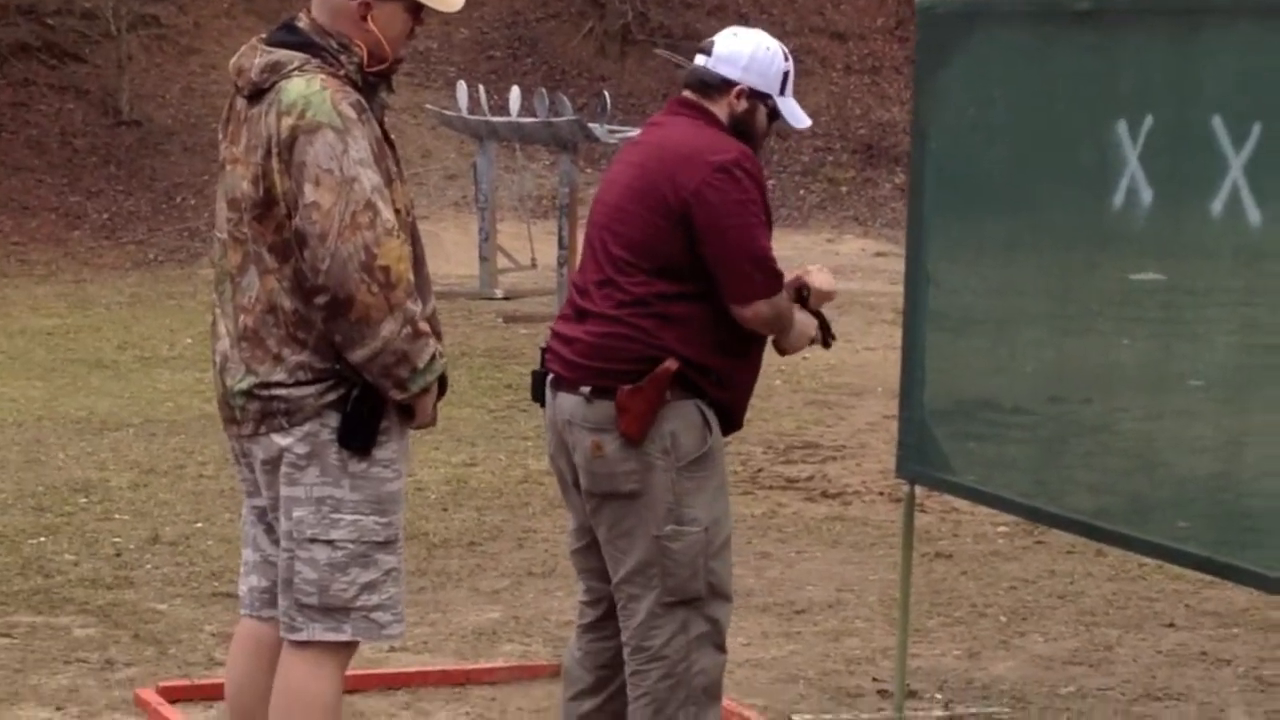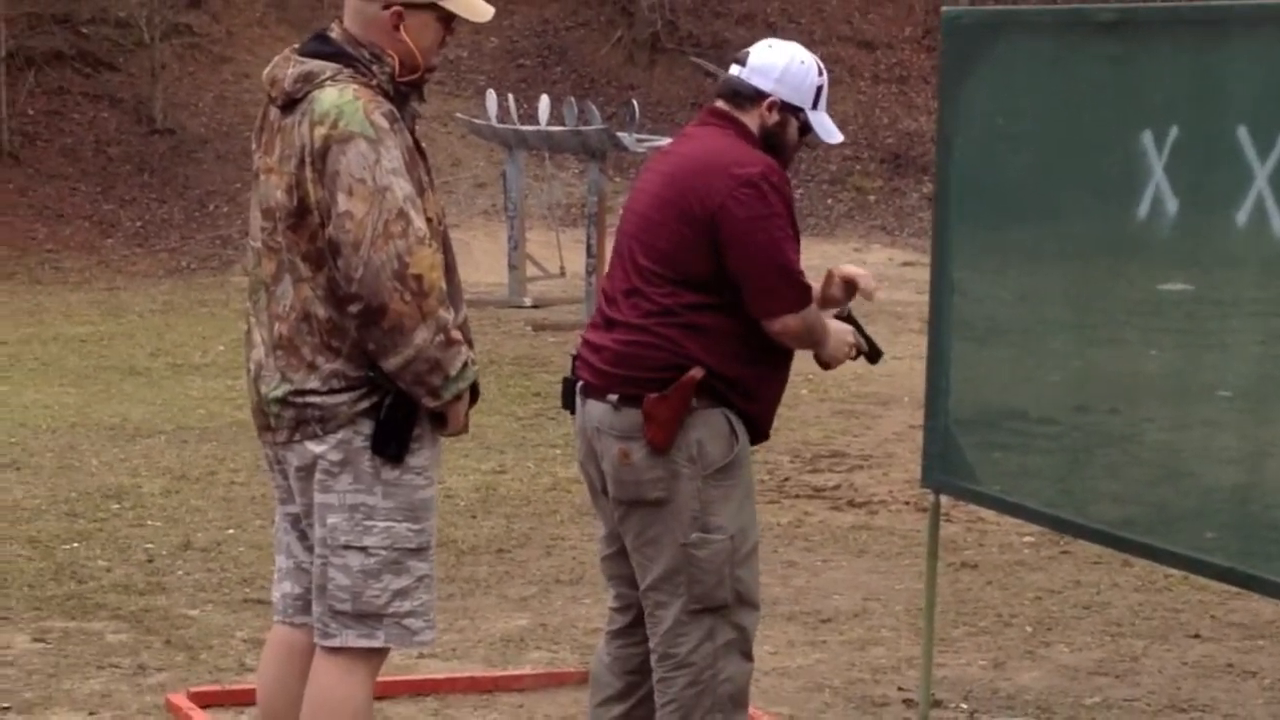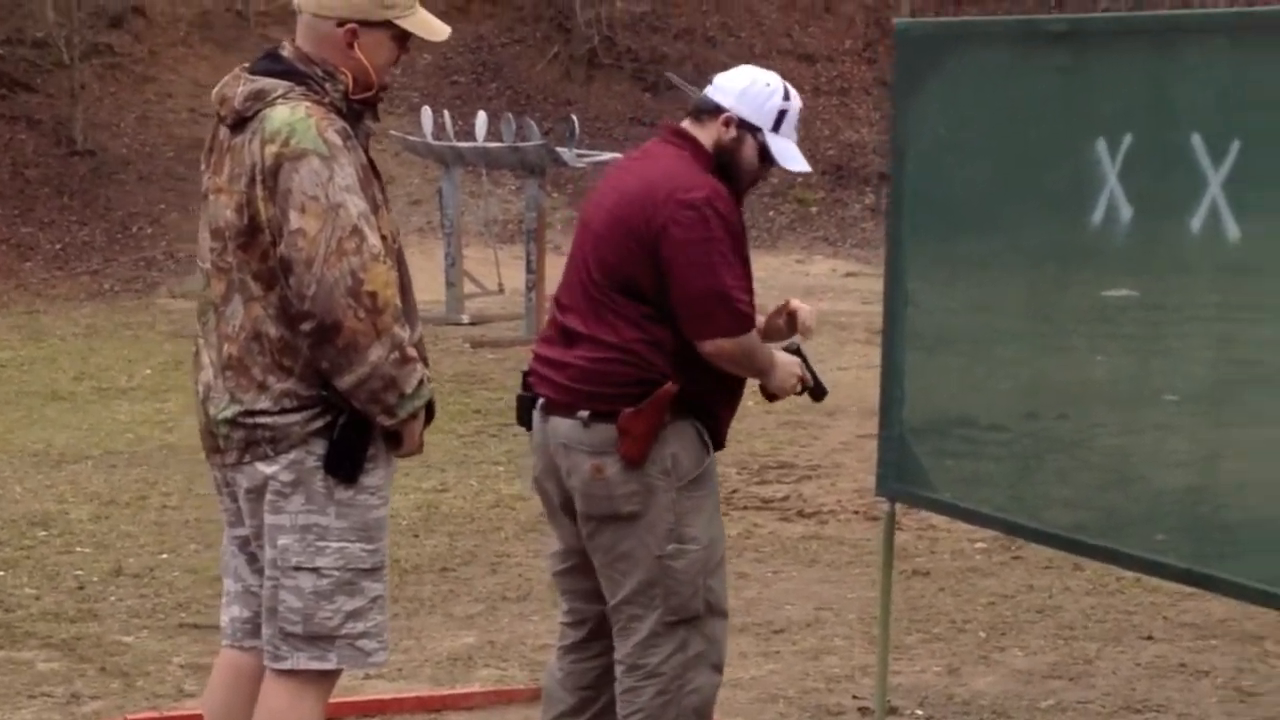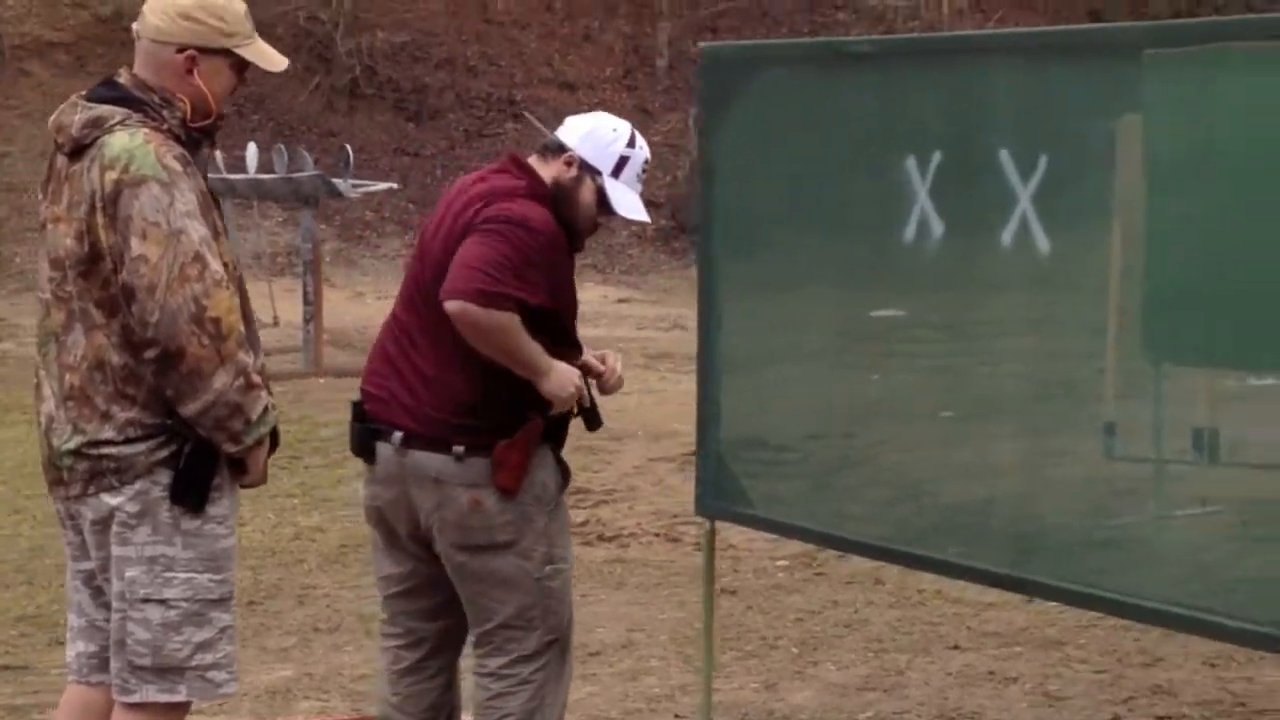
dt=0.4s
person 1, frame 1
left shoulder: (263, 89)
right shoulder: (322, 106)
right elbow: (356, 269)
right wrist: (417, 373)
left hip: (265, 384)
right hip: (329, 402)
left knee: (269, 607)
right knee: (322, 626)
person 1, frame 2
left shoulder: (297, 101)
right shoulder: (354, 116)
right elbow: (389, 277)
right wrist: (448, 381)
left hip: (297, 393)
right hip: (361, 410)
left knee: (302, 614)
right knee: (353, 634)
person 1, frame 3
left shoulder: (246, 119)
right shoulder: (307, 134)
right elbow: (343, 295)
right wrist: (404, 399)
left hip: (246, 414)
right hip: (312, 431)
left knee: (251, 638)
right knee: (305, 656)
person 1, frame 4
left shoulder: (82, 147)
right shoulder: (145, 160)
right elbow: (186, 322)
right wrist: (249, 425)
left hip: (88, 446)
right hip: (156, 462)
person 2, frame 1
left shoulder: (651, 146)
right shoulder: (720, 161)
right elbow: (754, 302)
left wrist: (788, 286)
right wrist: (792, 321)
left hip: (581, 400)
right hip: (645, 418)
left knee: (610, 605)
right knee: (676, 614)
person 2, frame 2
left shoulder: (682, 155)
right shoulder: (746, 175)
right elbow: (782, 317)
left wrist: (819, 294)
right wrist: (826, 335)
left hip: (610, 410)
right hip: (673, 425)
left knee: (639, 611)
right knee: (704, 620)
person 2, frame 3
left shoulder: (643, 169)
right shoulder: (696, 197)
right elbow: (718, 337)
left wrist: (761, 324)
right wrist: (771, 364)
left hip: (562, 422)
left knee: (590, 621)
right knee: (670, 633)
person 2, frame 4
left shoulder: (486, 191)
right shoulder: (524, 219)
right elbow: (470, 305)
left wrist: (573, 362)
right wrist: (545, 372)
left hip: (396, 449)
right hip: (477, 463)
left knee: (417, 642)
right knee: (522, 650)
